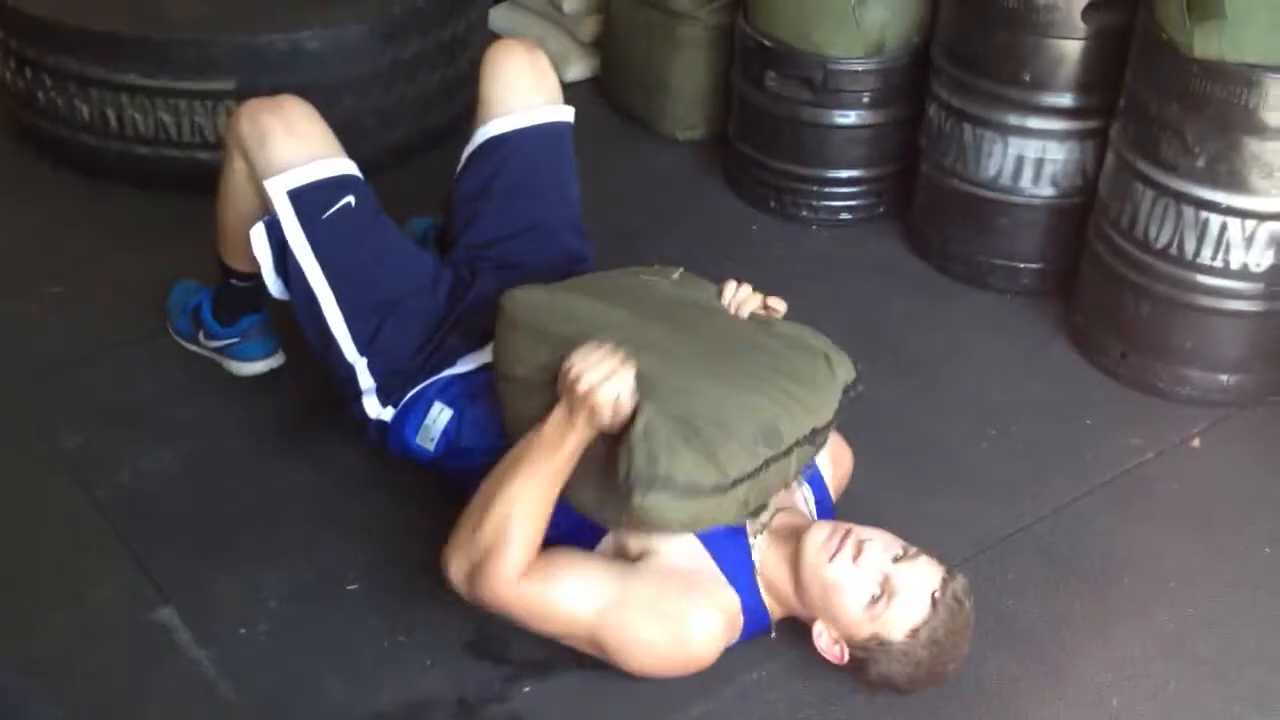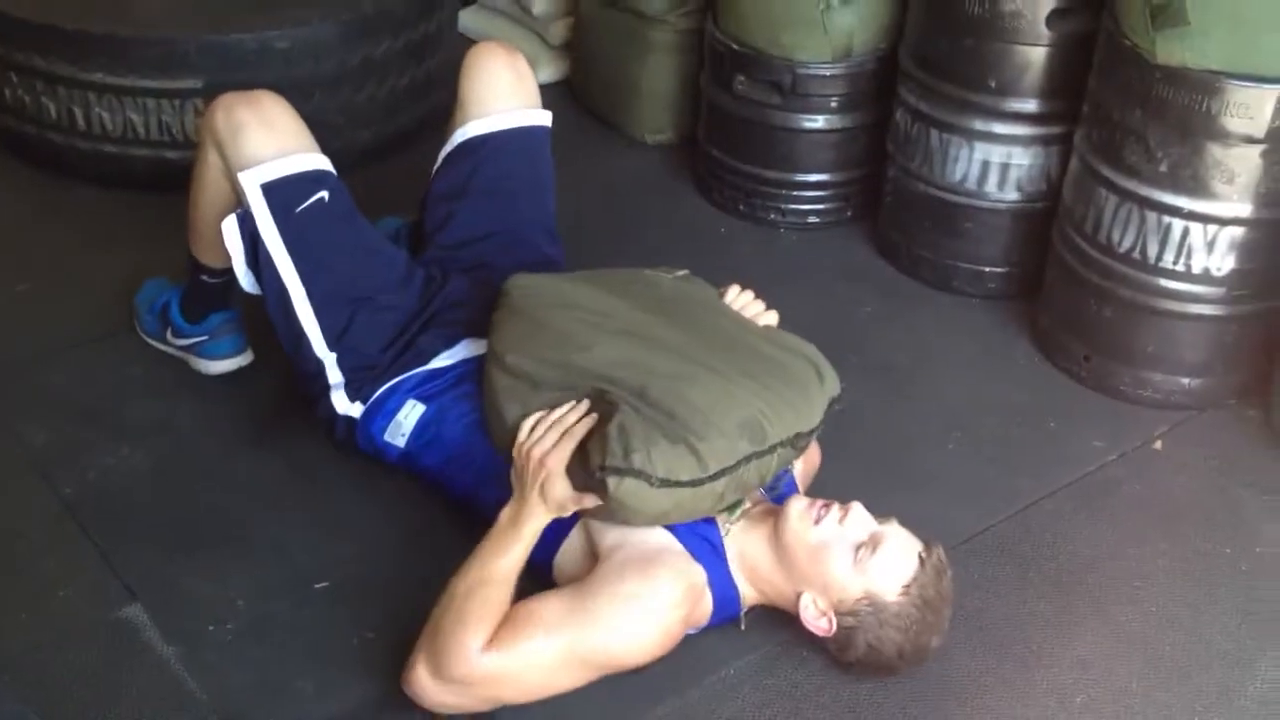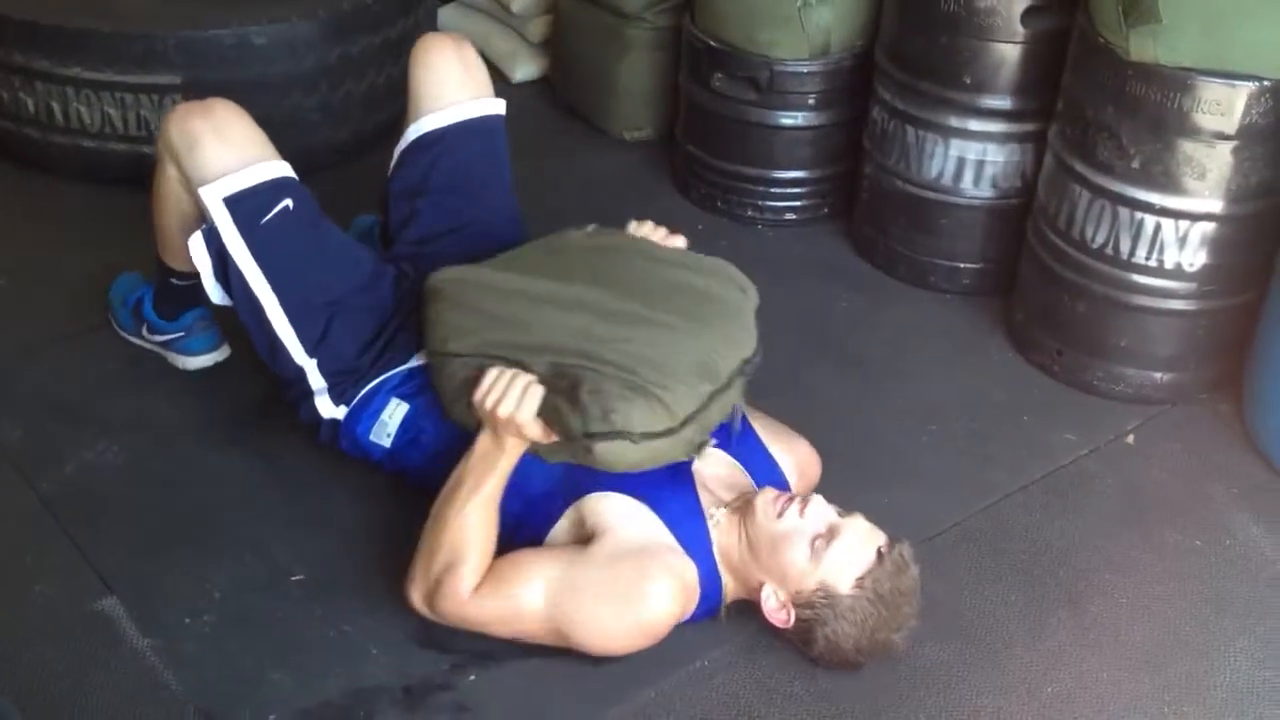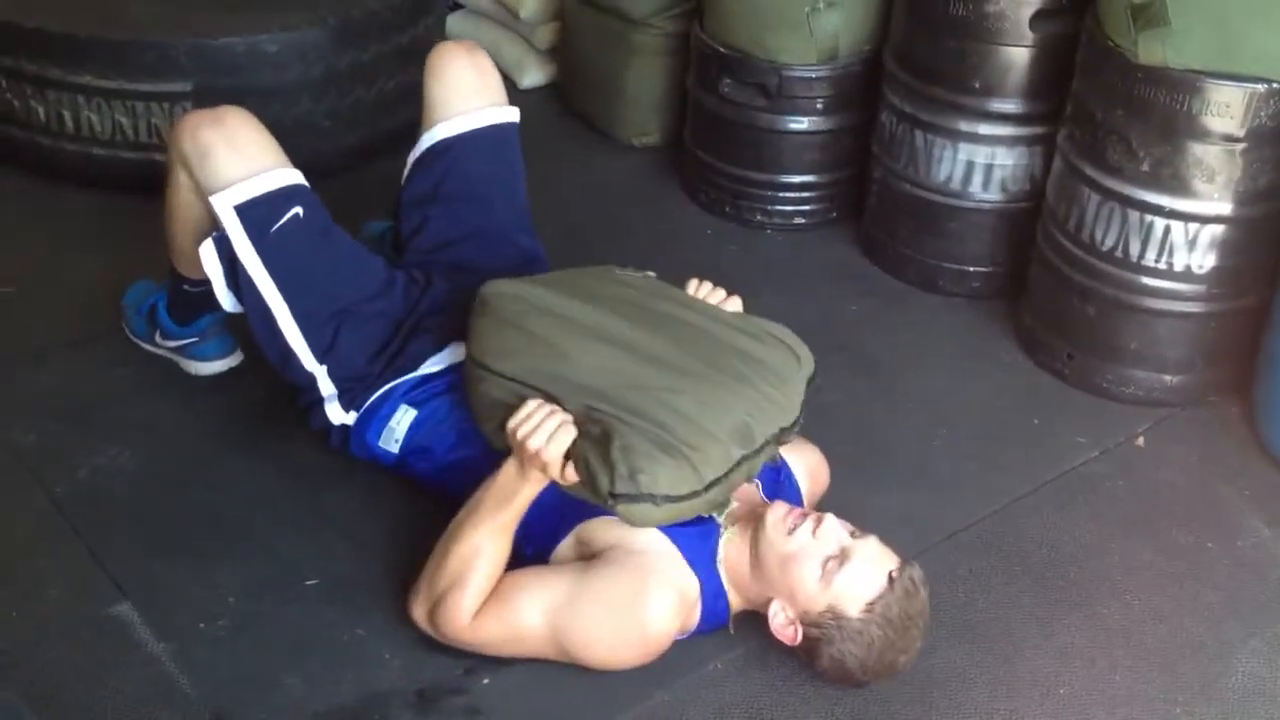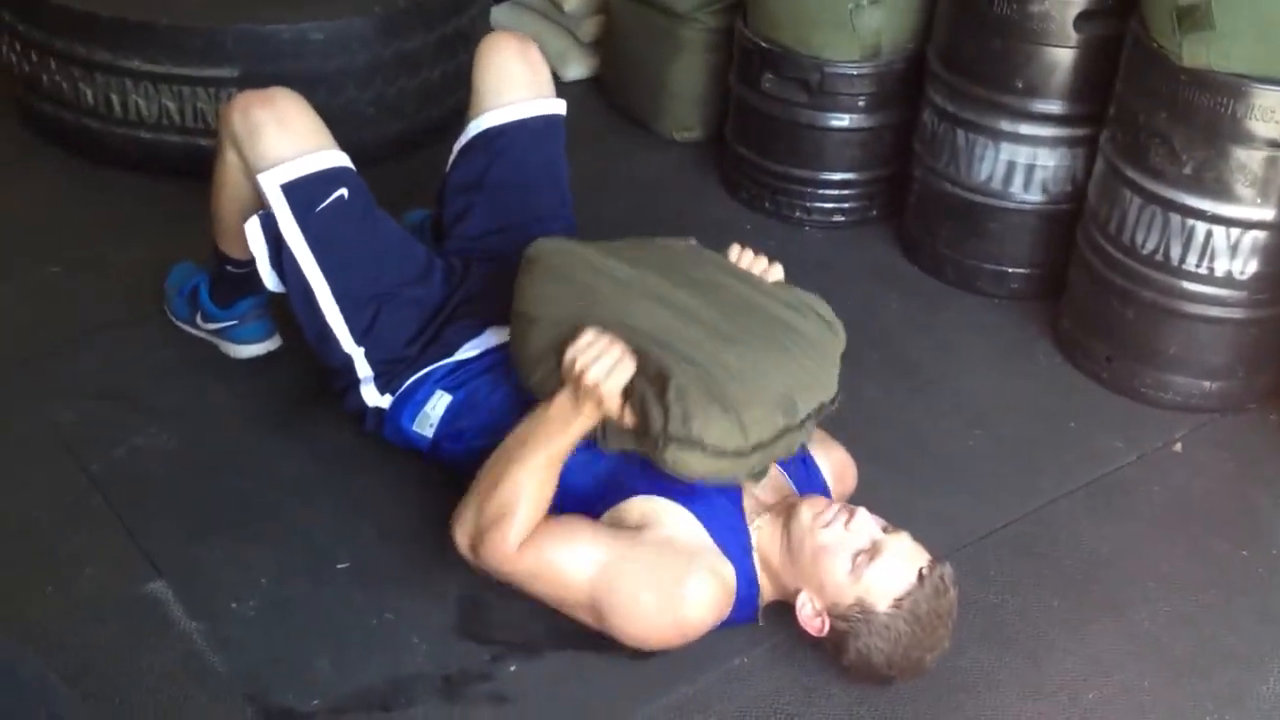
dt=1s
person 1, frame 1
left shoulder: (691, 620)
right shoulder: (819, 471)
left elbow: (476, 565)
left wrist: (570, 420)
left hip: (427, 375)
left knee: (269, 122)
right knee: (514, 58)
left ankle: (232, 318)
right ankle: (453, 250)
person 1, frame 2
left shoulder: (662, 598)
right shoulder: (785, 471)
left wrist: (529, 508)
left hip: (394, 376)
left knee: (243, 116)
right knee: (493, 61)
left ankle: (199, 318)
right ankle: (419, 246)
person 1, frame 3
left shoulder: (646, 592)
right shoulder: (787, 465)
left elbow: (439, 592)
left wrist: (501, 440)
left hip: (371, 377)
left knee: (199, 126)
right knee: (444, 52)
left ankle: (172, 314)
right ankle: (394, 251)
person 1, frame 4
left shoulder: (652, 606)
right shoulder: (797, 474)
left elbow: (443, 612)
left wrist: (525, 472)
left hip: (385, 383)
left knee: (210, 134)
right knee: (458, 59)
left ankle: (186, 321)
right ankle: (404, 254)
person 1, frame 5
left shoulder: (684, 592)
right shoulder: (825, 473)
left elbow: (481, 536)
left wrist: (578, 403)
left hip: (421, 368)
left knee: (261, 115)
right knee: (507, 50)
left ankle: (229, 304)
right ankle: (448, 240)
